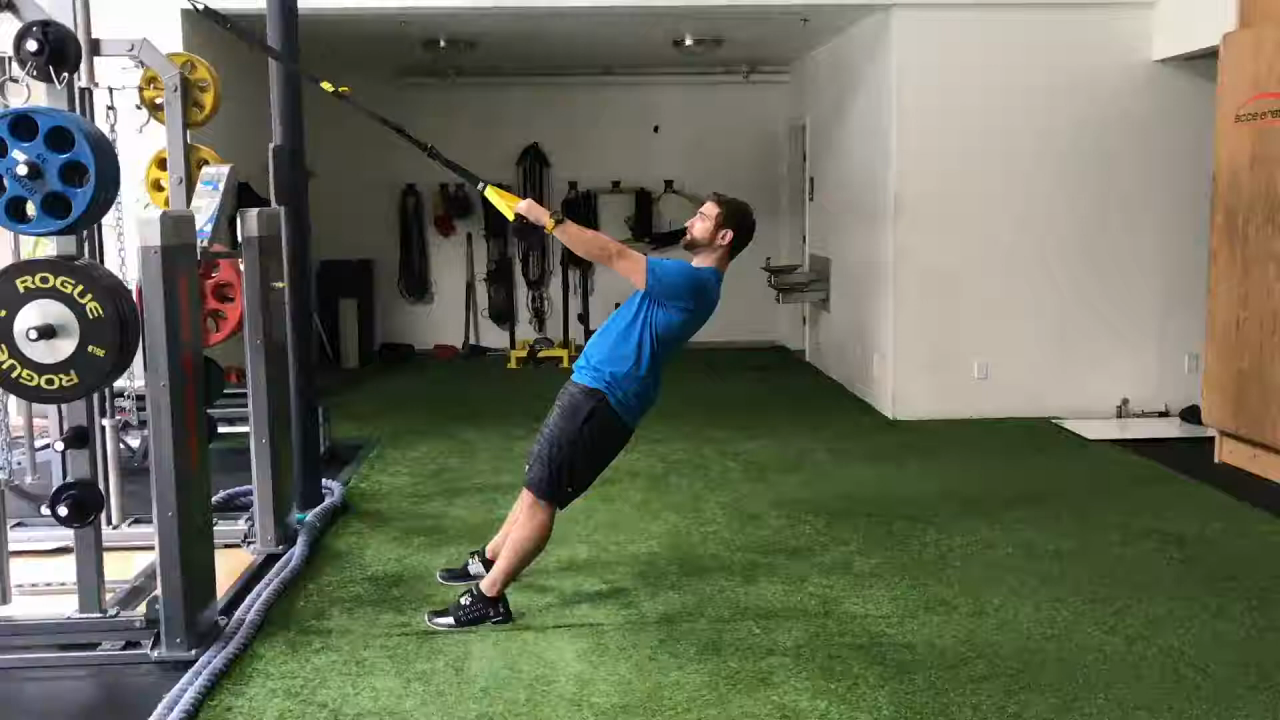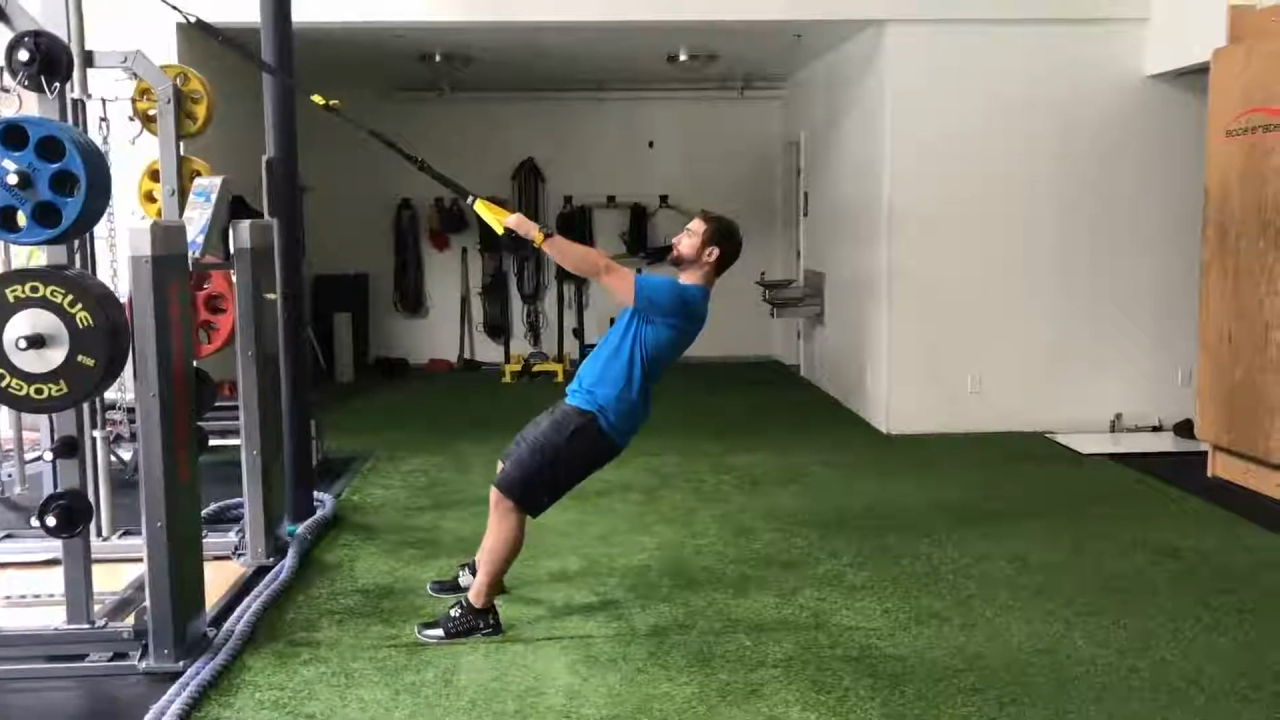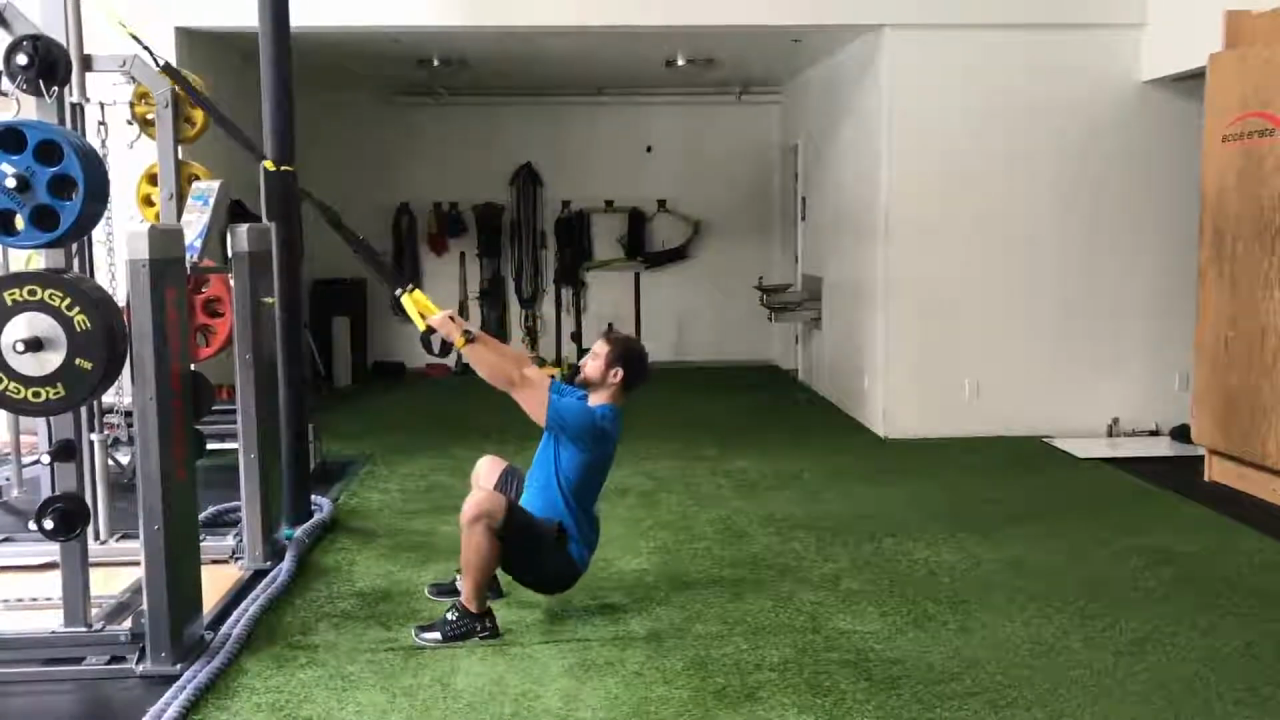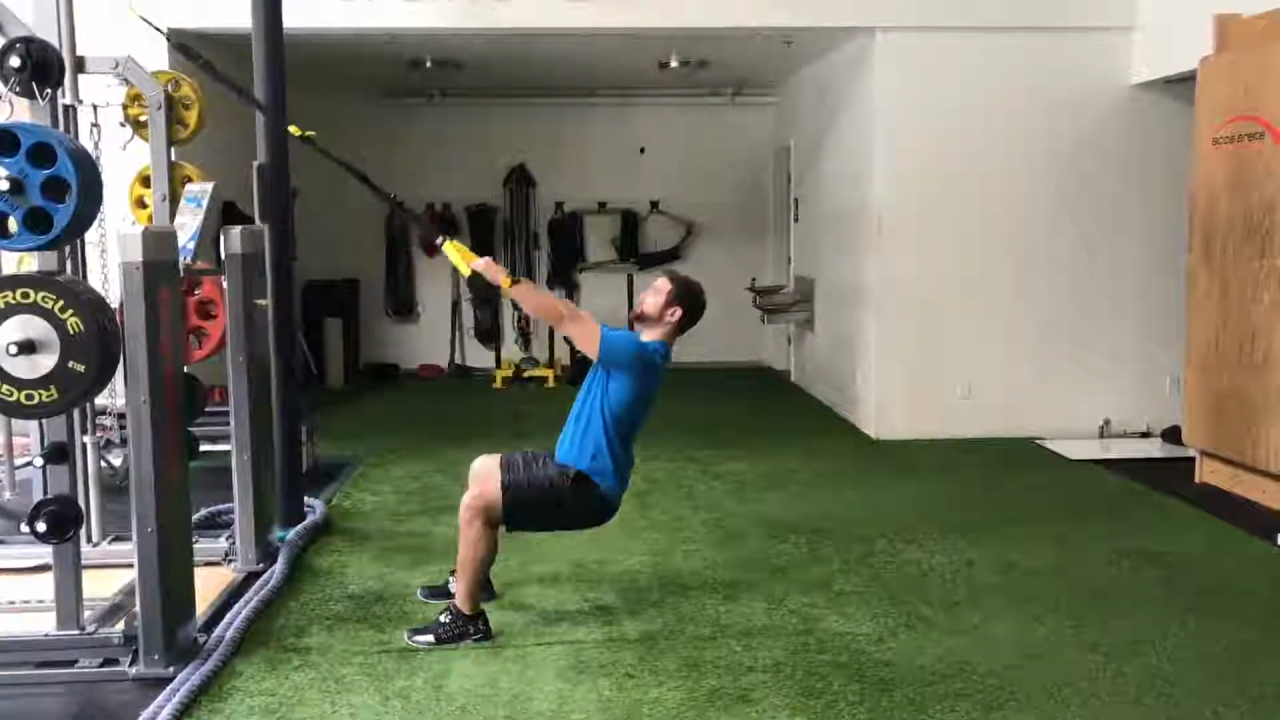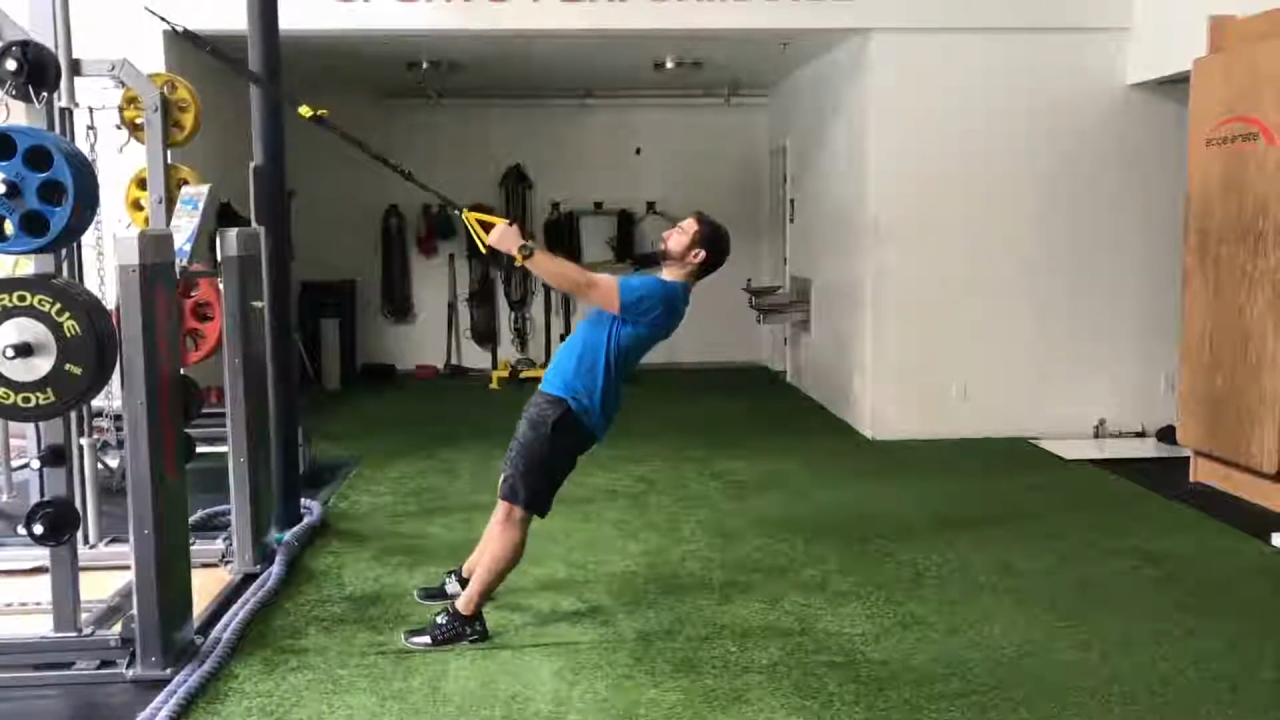
dt=1s
person 1, frame 1
left shoulder: (694, 283)
right shoulder: (687, 277)
left elbow: (612, 254)
right elbow: (618, 255)
left wrist: (546, 219)
right wrist: (551, 220)
left hip: (601, 397)
right hip: (595, 388)
left knee: (540, 495)
right knee: (537, 483)
left ankle: (488, 599)
right ankle: (489, 560)
person 1, frame 2
left shoulder: (682, 301)
right shoulder: (675, 294)
left elbow: (602, 270)
right elbow: (606, 269)
left wrist: (536, 234)
right wrist: (538, 234)
left hip: (595, 419)
right hip: (585, 404)
left knee: (506, 495)
right knee: (509, 474)
left ankle: (478, 611)
right ankle: (478, 571)
person 1, frame 3
left shoulder: (590, 423)
right shoulder: (584, 401)
left elbow: (514, 382)
right elbow: (525, 368)
left wrist: (458, 337)
right wrist: (466, 330)
left hip: (556, 557)
right hip: (547, 526)
left knee: (480, 506)
right knee: (487, 468)
left ankle: (473, 616)
right ankle: (479, 577)
person 1, frame 4
left shoulder: (641, 355)
right shoulder: (636, 347)
left elbow: (565, 318)
right elbow: (568, 318)
left wrist: (503, 279)
right wrist: (504, 278)
left hip: (585, 486)
right hip: (574, 466)
left knee: (476, 503)
right knee: (482, 471)
left ankle: (466, 618)
right ankle: (471, 580)
person 1, frame 5
left shoulder: (660, 295)
right shoulder: (655, 290)
left elbow: (581, 284)
right elbow: (588, 284)
left wrist: (521, 250)
right wrist: (526, 253)
left hip: (566, 406)
right hip: (559, 398)
left knee: (513, 510)
right knee: (509, 495)
left ankle: (464, 616)
right ankle: (466, 579)
